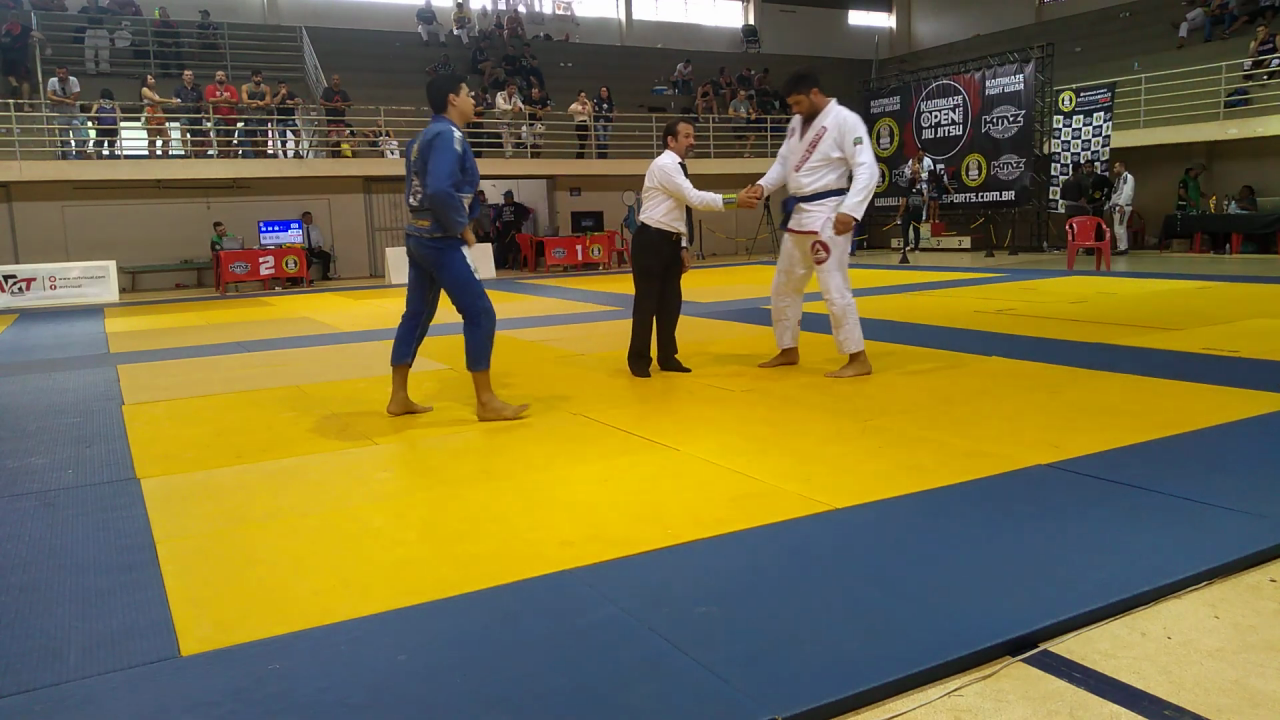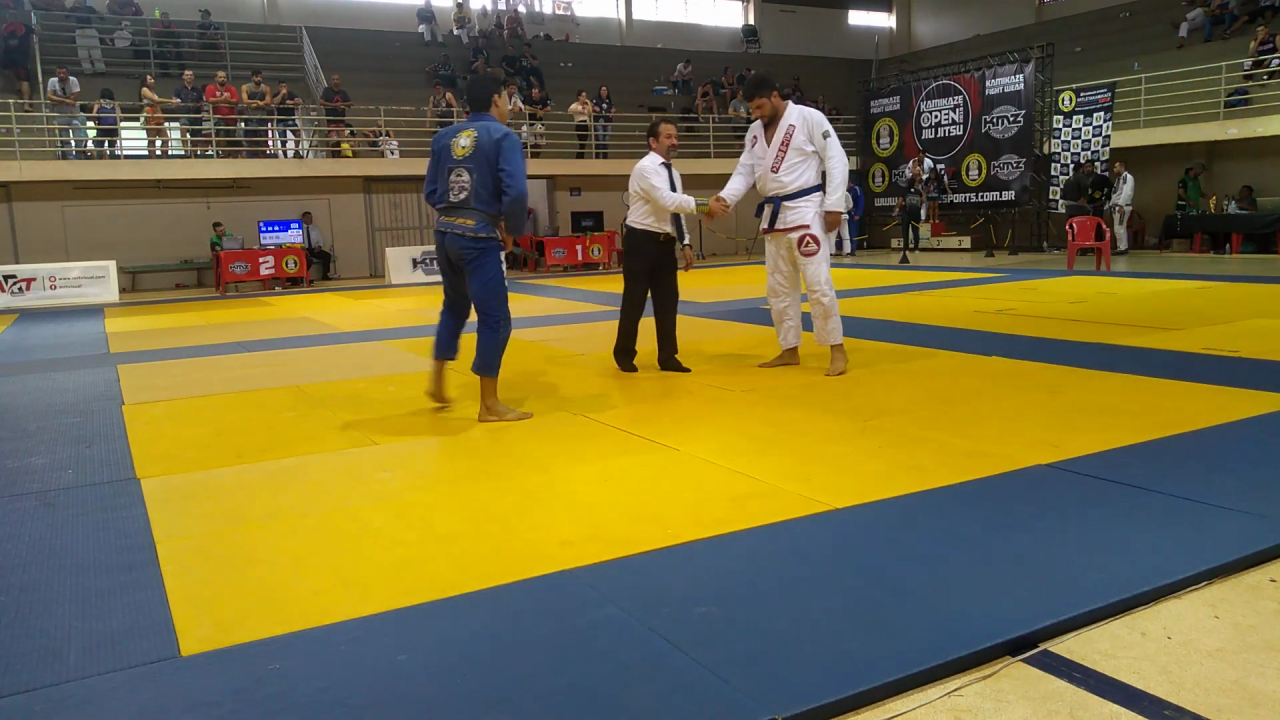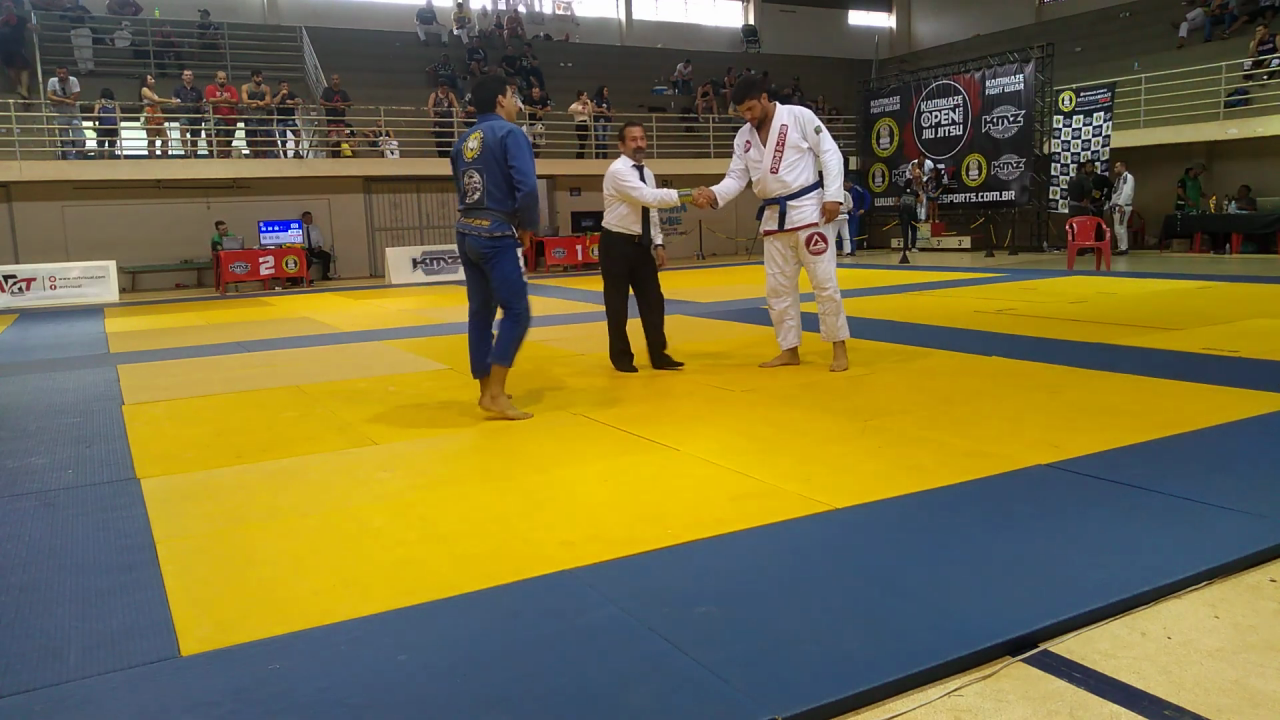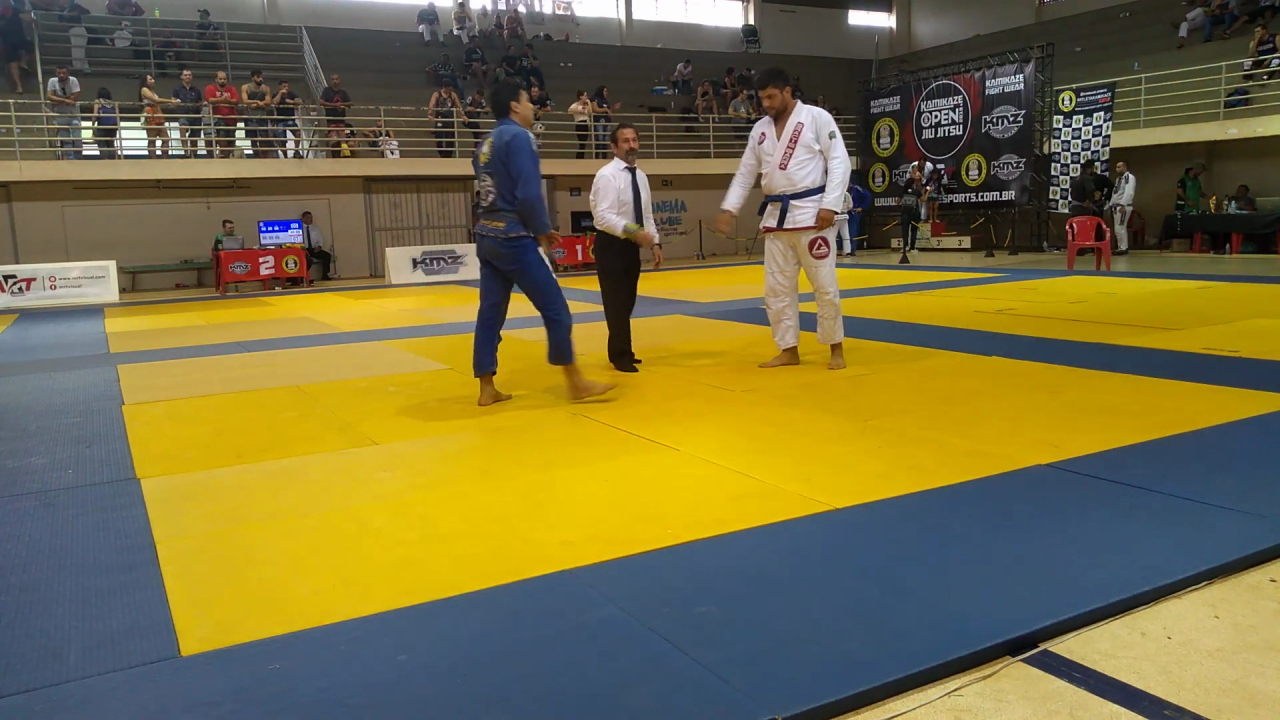
dt=0.4s
person 1, frame 1
left shoulder: (423, 137)
right shoulder: (447, 136)
right elbow: (440, 190)
right wrist: (461, 227)
left hip: (417, 236)
right hip: (440, 240)
left knee: (417, 314)
right knee: (479, 313)
left ankle: (399, 397)
right ankle: (486, 401)
person 1, frame 2
left shoulder: (444, 137)
right shoulder: (503, 136)
left elbow: (430, 192)
right elbow: (516, 192)
right wrist: (512, 230)
left hip: (445, 233)
right hip: (478, 237)
left knee: (454, 308)
right knee: (494, 318)
left ankle: (438, 382)
right ankle: (489, 404)
person 1, frame 3
left shoulder: (463, 141)
right shoulder: (510, 134)
right elbow: (526, 188)
right wrist: (528, 226)
left hip: (466, 233)
right hip: (496, 235)
left knee: (480, 311)
right knee: (516, 311)
left ankle: (487, 389)
right ankle: (495, 393)
person 1, frame 4
left shoulder: (484, 145)
right shoulder: (518, 137)
right elbow: (528, 195)
right wrist: (542, 231)
left hip: (485, 236)
right hip: (514, 238)
left knee: (490, 312)
right knee: (554, 308)
left ankle: (486, 389)
right ankle: (576, 384)
person 2, frame 1
left shoulder: (845, 121)
right shoulder: (799, 122)
left elbow: (866, 170)
right elbow: (784, 162)
left wrist: (850, 211)
right wrist: (763, 186)
left hip: (825, 216)
right hip: (799, 216)
left knee: (834, 288)
right knee: (784, 286)
left ankle: (857, 358)
right ankle: (788, 351)
person 2, frame 2
left shoulder: (809, 118)
right shoulder: (755, 131)
left elbow: (836, 160)
right elbow: (745, 172)
left wrist: (834, 205)
right wrist: (725, 198)
left hip: (805, 211)
right hip: (773, 215)
left knee: (817, 282)
right knee: (779, 287)
left ankle: (837, 350)
right ankle: (790, 350)
person 2, frame 3
left shoulder: (799, 116)
right shoulder: (744, 137)
left elbow: (831, 154)
right elbow: (736, 178)
left wrist: (833, 196)
right wrist: (713, 194)
left hip: (809, 209)
right hip: (774, 216)
left knee: (825, 281)
right knee: (779, 288)
left ankle: (839, 347)
right ankle: (790, 350)
person 2, frame 4
left shoulder: (817, 118)
right shoulder: (760, 129)
left elbow: (839, 162)
right elbow: (745, 174)
left wrist: (829, 205)
right wrist: (728, 208)
left hip: (810, 212)
right hip: (775, 215)
left knee: (824, 285)
right knee: (777, 288)
left ankle: (836, 348)
right ankle: (788, 350)
person 3, frame 1
left shoulder: (677, 168)
right shoulder: (664, 166)
right elbow: (694, 198)
left wrist: (683, 247)
right wrist: (735, 200)
left hip: (670, 243)
right hip: (651, 241)
left knee: (671, 302)
right knee: (647, 301)
left ankle: (667, 357)
right ankle: (639, 359)
person 3, frame 2
left shoulder: (673, 173)
right shoulder: (645, 168)
right elbow: (668, 201)
left wrist: (685, 244)
right wrist: (703, 204)
left hip: (664, 245)
right hip: (641, 243)
left knee: (667, 302)
right knee: (634, 301)
left ankle: (667, 357)
right ankle: (624, 354)
person 3, frame 3
left shoulder: (647, 173)
right shoulder: (617, 171)
left elbow: (652, 212)
right elbow: (648, 198)
left wrist: (658, 244)
right wrist: (687, 195)
left hip: (641, 245)
right hip: (617, 244)
left knee: (653, 300)
right knee: (617, 304)
left ankle: (657, 354)
right ankle: (621, 355)
person 3, frame 4
left shoulder: (640, 176)
right shoulder: (607, 175)
left elbow: (646, 214)
right elbow: (604, 217)
left wrist: (654, 242)
right wrist: (635, 232)
left hip: (630, 246)
right hip: (611, 246)
left knee: (627, 302)
right knee: (617, 303)
left ankle: (619, 351)
right ankle: (621, 355)
